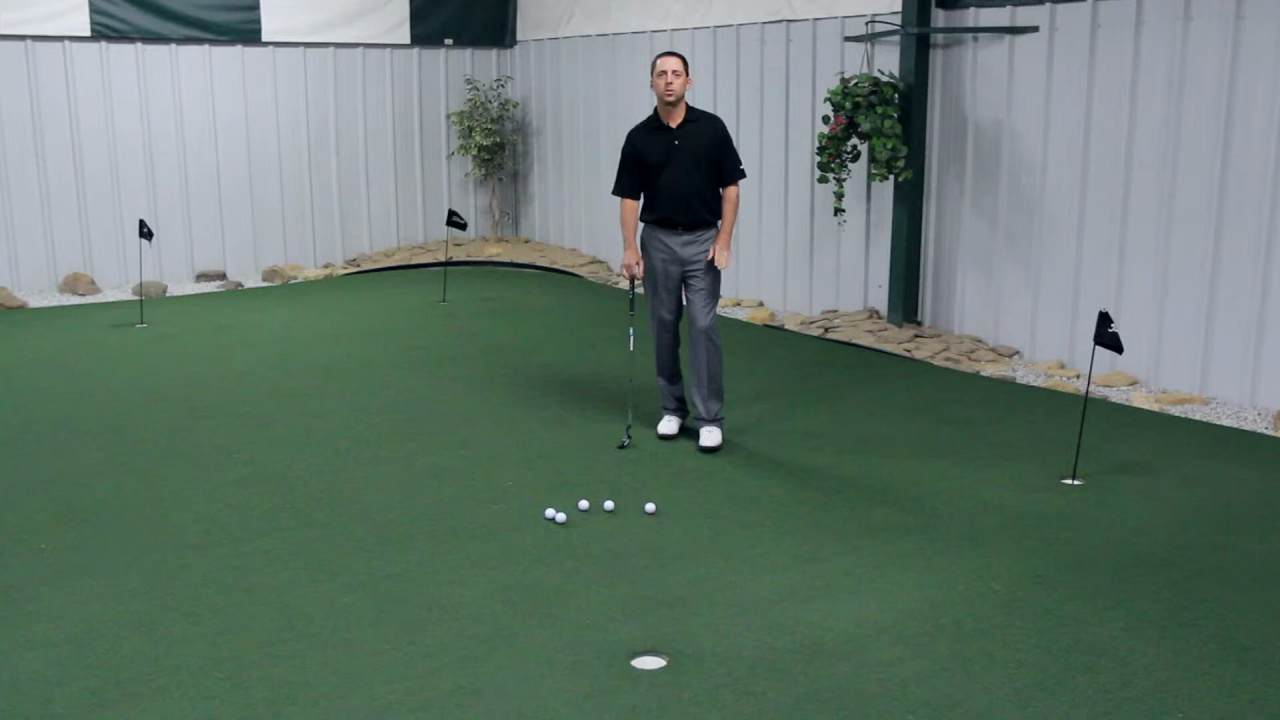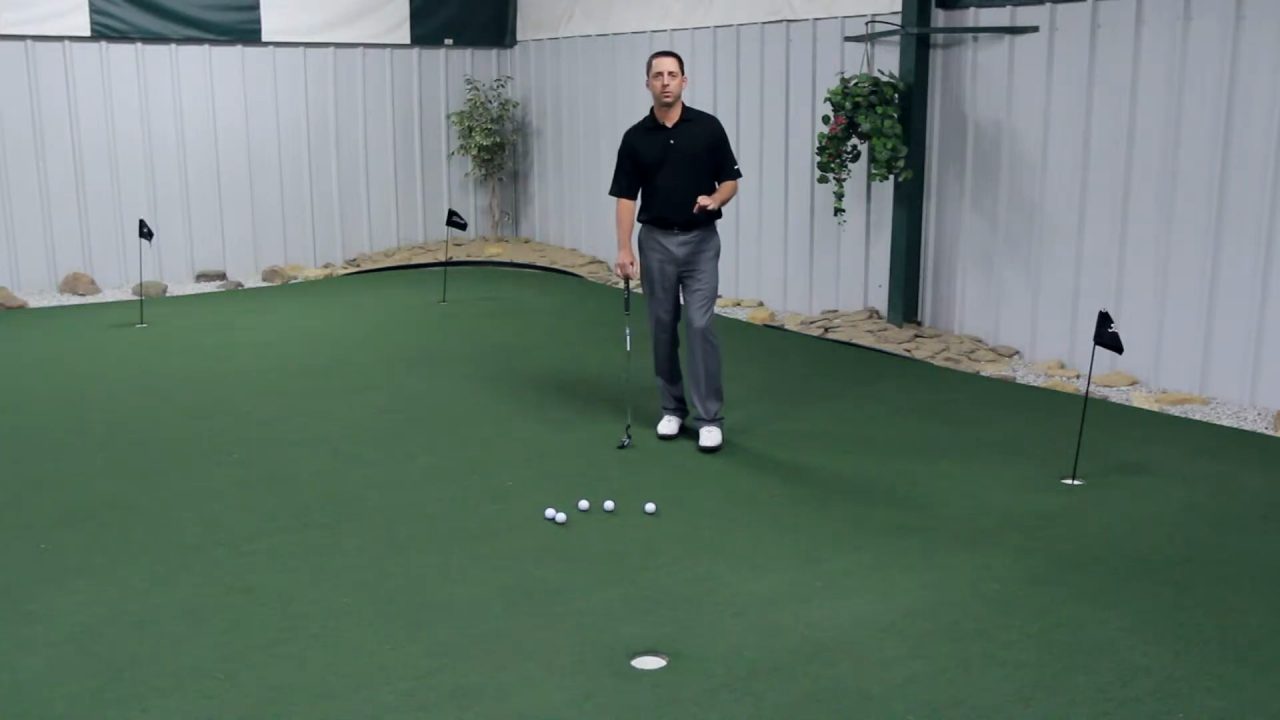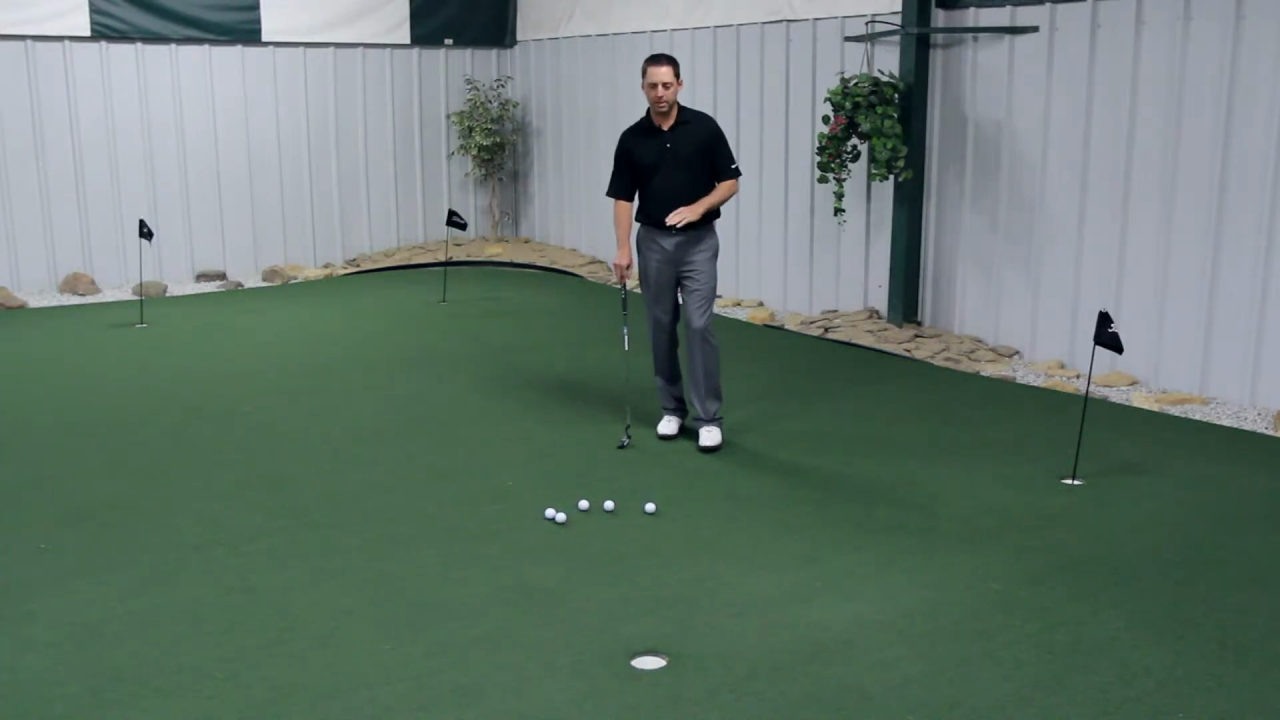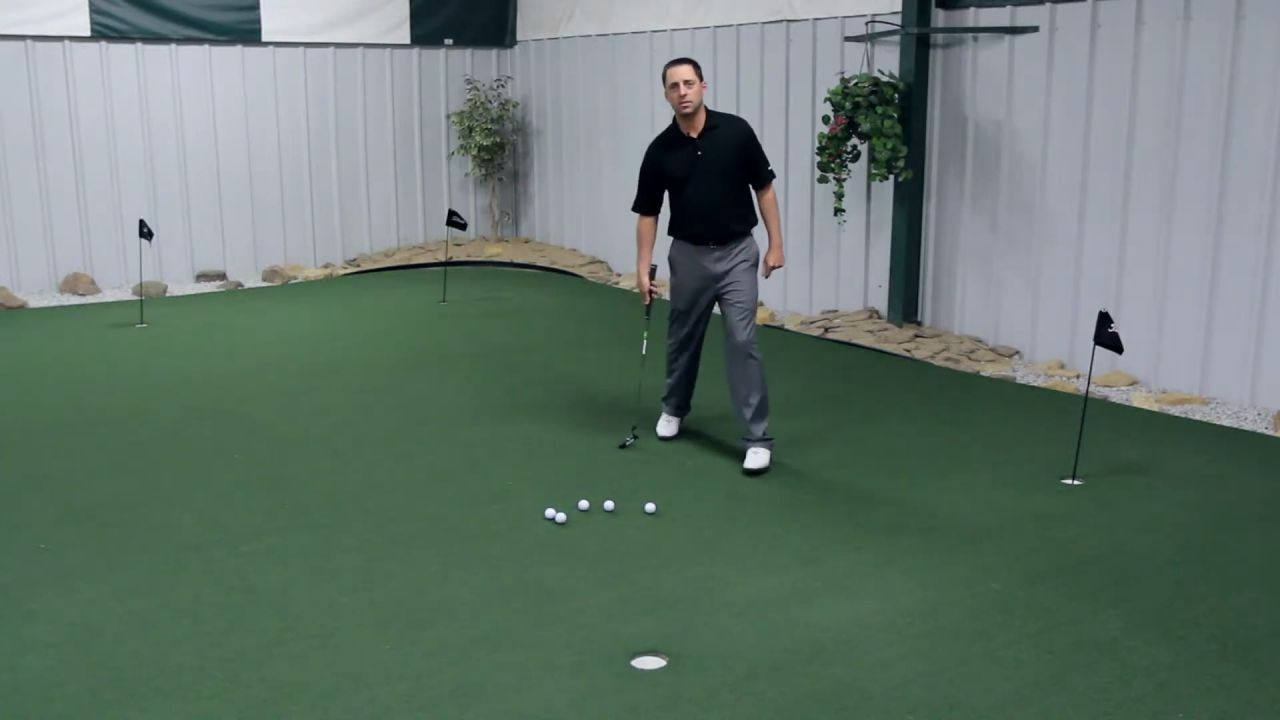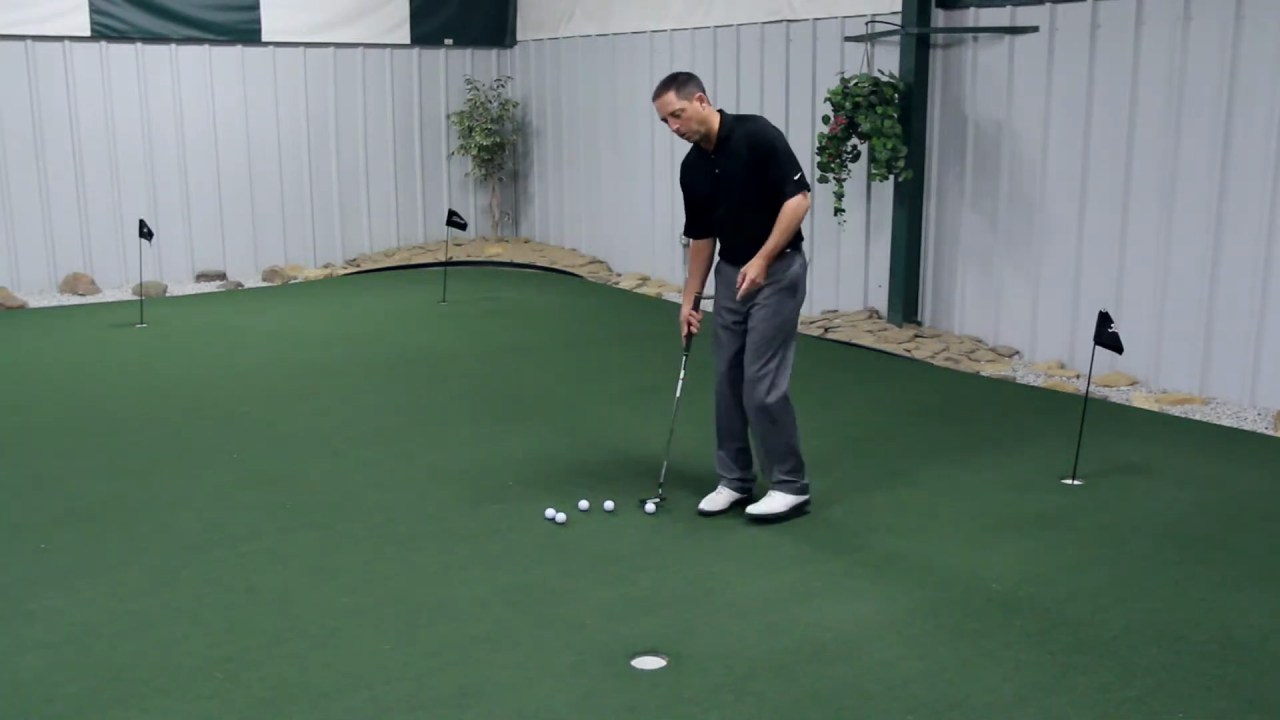
dt=1s
person 1, frame 1
left shoulder: (712, 128)
right shoulder: (638, 137)
left elbow: (730, 188)
right elbow: (629, 196)
left wrist: (724, 240)
right wrist: (630, 248)
left hip: (702, 240)
right hip: (658, 241)
left knee: (703, 327)
right knee: (664, 327)
left ankle: (709, 417)
right ankle: (673, 408)
person 1, frame 2
left shoulder: (708, 127)
right shoulder: (635, 137)
left elbow: (730, 181)
right elbow: (626, 196)
left wrist: (714, 199)
right wrist: (624, 248)
left hip: (701, 240)
right hip: (655, 241)
left knee: (701, 327)
right knee: (662, 327)
left ankle: (709, 417)
right ankle: (673, 408)
person 1, frame 3
left shoulder: (704, 127)
right shoulder: (631, 138)
left elbow: (730, 181)
right elbow: (623, 197)
left wrist: (698, 207)
right wrist: (623, 248)
left hip: (698, 240)
right hip: (652, 242)
left knee: (699, 327)
right knee: (662, 328)
left ankle: (708, 418)
right ankle: (672, 408)
person 1, frame 4
left shoulder: (736, 131)
right shoulder: (659, 150)
left elbow: (764, 187)
right elbow: (647, 213)
left wrist: (776, 242)
right wrist: (643, 268)
left hip: (737, 253)
right hip: (688, 255)
left knee: (743, 344)
right knee: (683, 341)
left ankle: (757, 438)
right ankle: (674, 408)
person 1, frame 5
left shoulder: (757, 135)
right shoulder: (692, 167)
left elbow: (798, 198)
right elbow: (701, 237)
left wrist: (763, 259)
right wrist: (689, 299)
left hip: (777, 272)
right hip: (730, 275)
left knee: (761, 378)
right knee: (727, 377)
left ankle: (790, 484)
right ankle: (735, 479)
